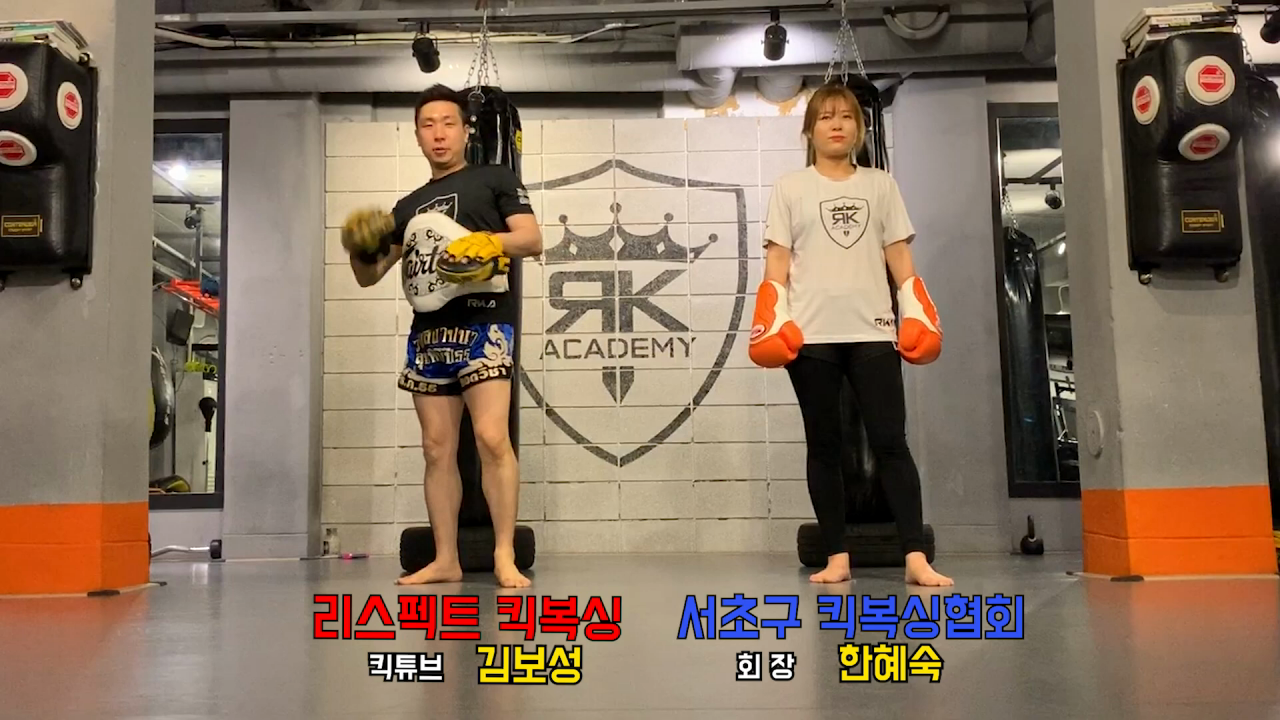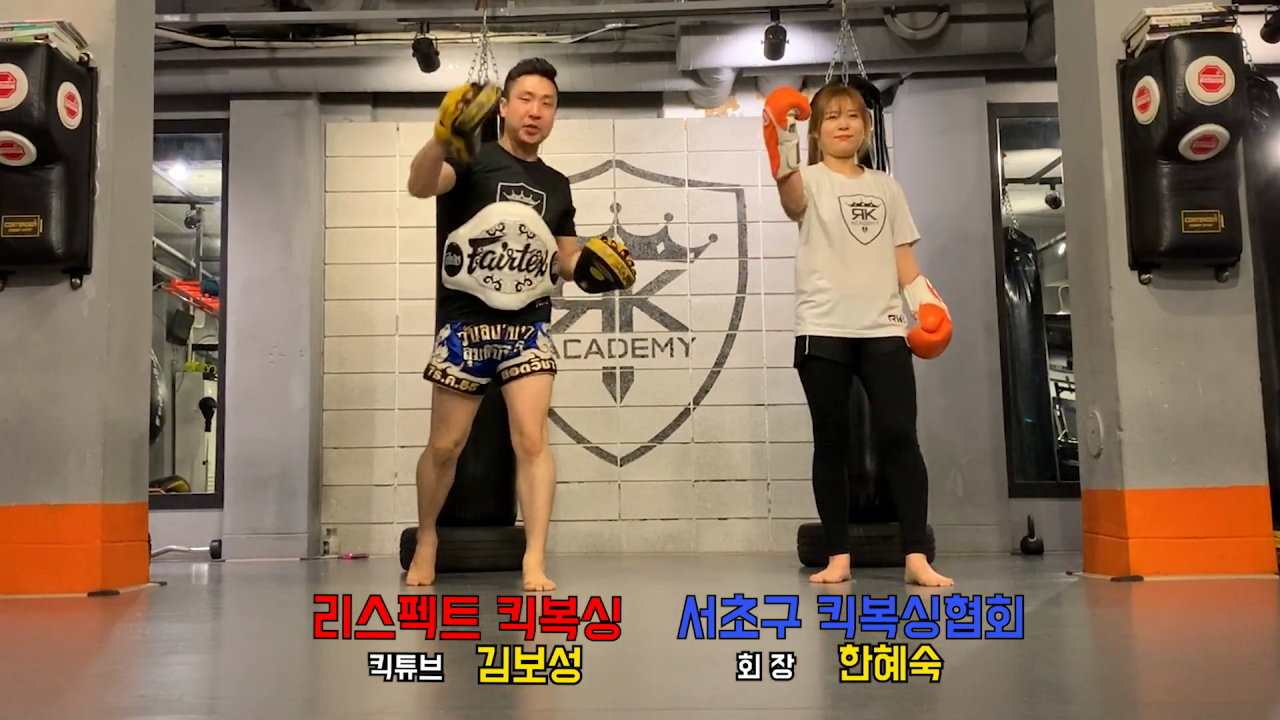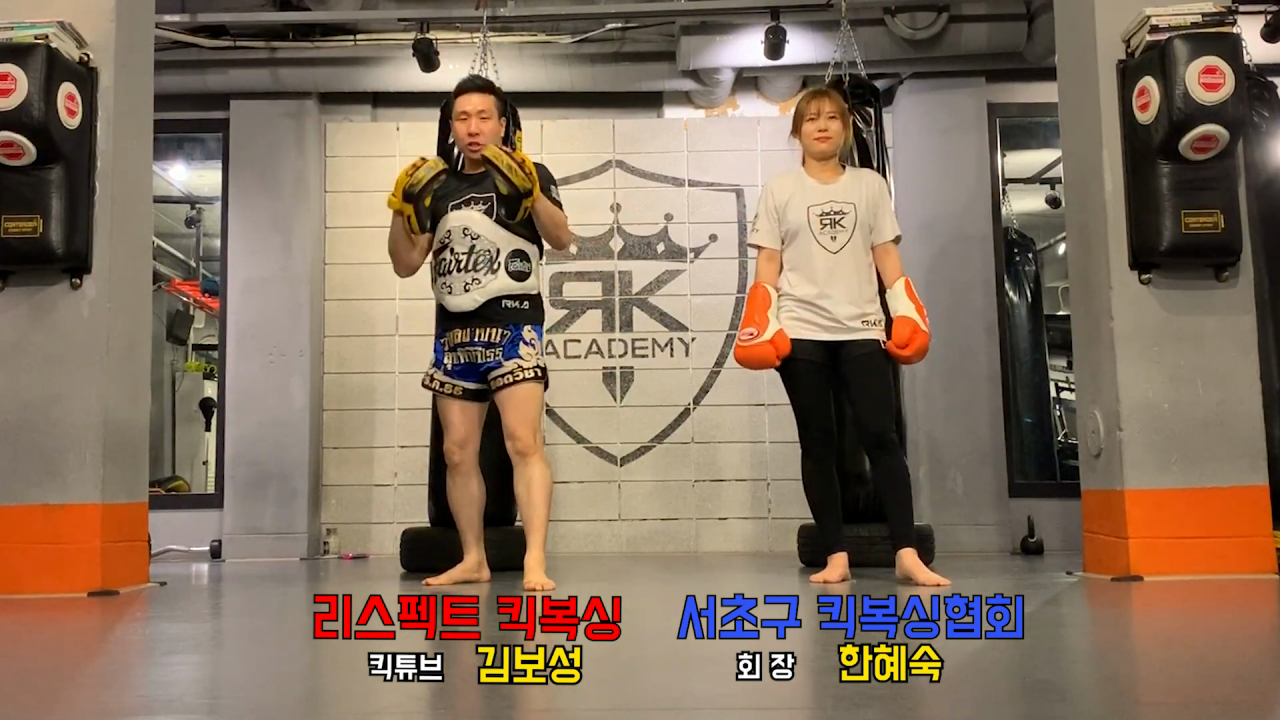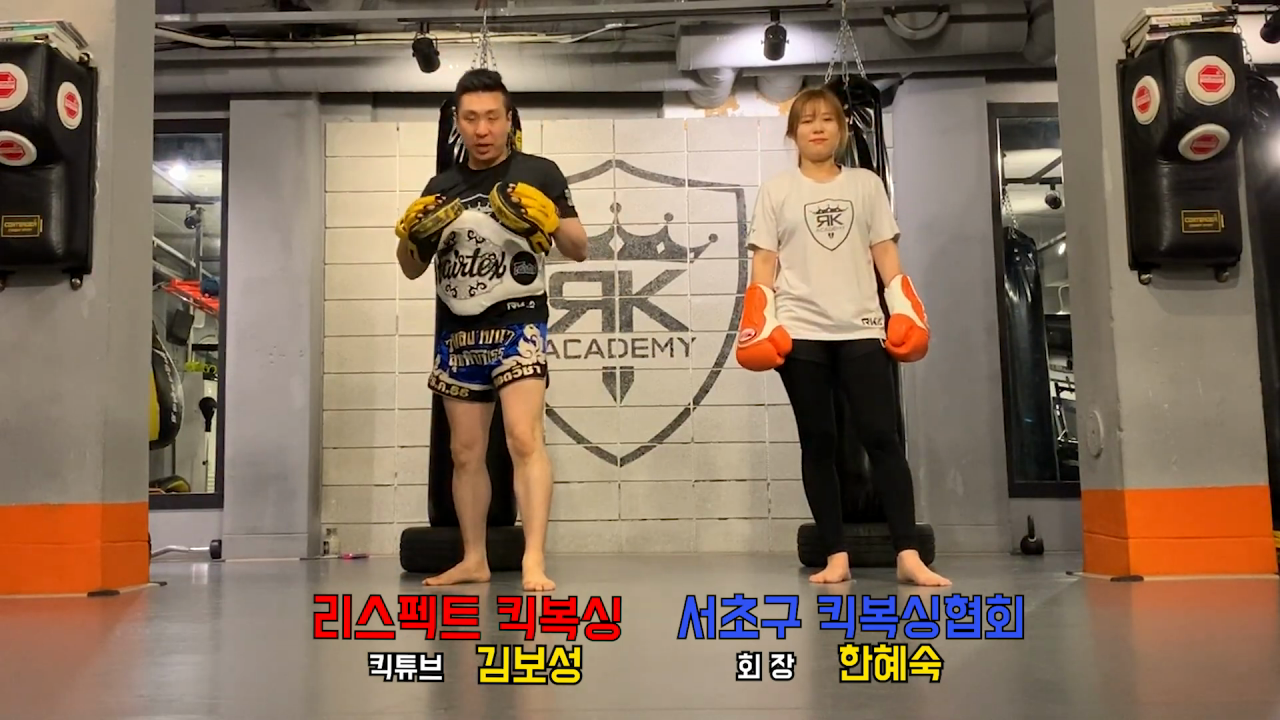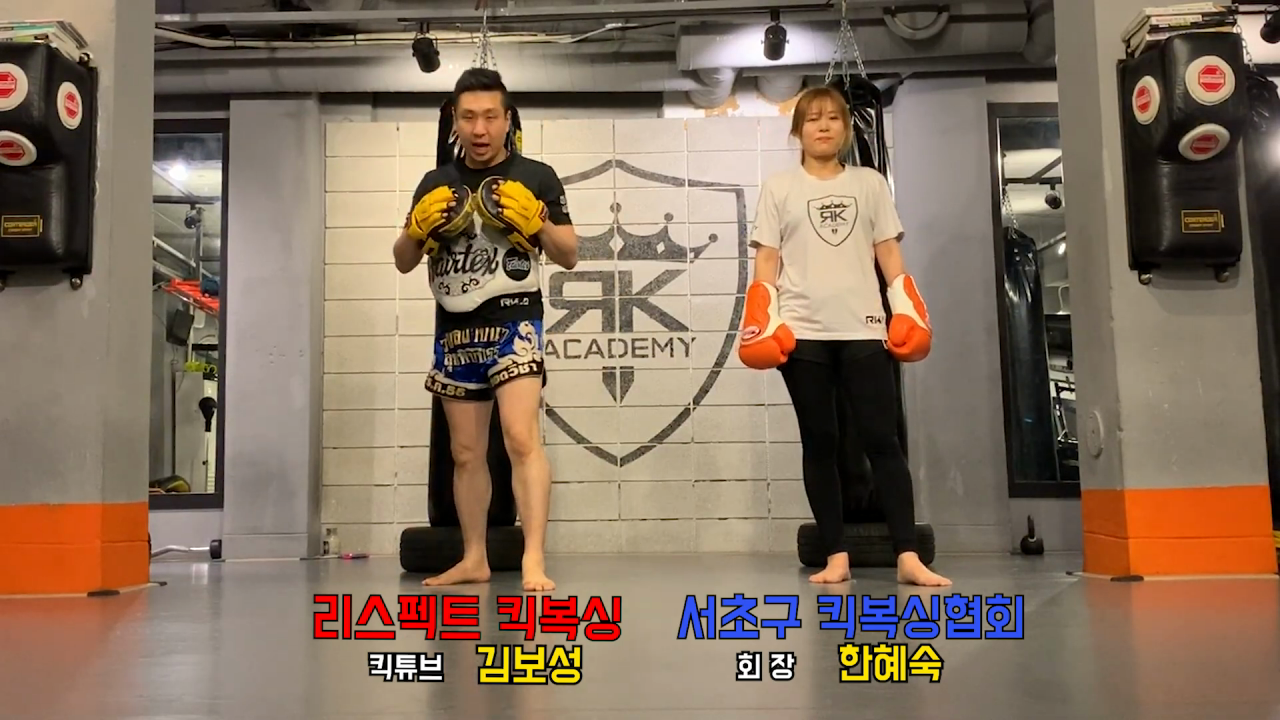
dt=1s
person 1, frame 1
left shoulder: (495, 178)
right shoulder: (410, 205)
left elbow: (532, 239)
right elbow: (368, 275)
left wrist: (489, 243)
right wrist: (360, 247)
left hip: (483, 323)
right hip: (428, 333)
left knee: (492, 439)
right knee: (437, 449)
left ankle: (505, 555)
right ankle: (446, 559)
person 1, frame 2
left shoulder: (557, 185)
right shoulder: (473, 157)
left elbow: (565, 259)
right elbow: (420, 185)
left wrist: (599, 265)
right wrist: (444, 132)
left hip: (528, 326)
right hip: (465, 323)
left knee: (531, 439)
right knee: (445, 445)
left ankle: (534, 563)
right ankle: (426, 539)
person 1, frame 3
left shoulder: (528, 173)
right shoulder: (439, 191)
left elbow: (562, 240)
right elbow: (405, 265)
left wrist: (531, 190)
right wrist: (402, 207)
left hip: (513, 326)
right hip: (455, 334)
left knee: (524, 442)
right knee: (457, 452)
left ankle: (535, 563)
right ankle: (473, 559)
person 1, frame 4
left shoulder: (538, 172)
right shoulder: (441, 187)
left elbow: (578, 249)
right elbow: (411, 269)
left wrist: (549, 221)
right wrist: (410, 234)
left hip: (517, 325)
right hip: (458, 333)
left knee: (524, 438)
right knee: (465, 452)
left ankle: (533, 562)
right ankle: (473, 559)
person 1, frame 5
left shoulder: (535, 176)
right shoulder: (437, 183)
left elbow: (569, 255)
right elbow: (403, 263)
left wrist: (535, 220)
right wrist: (418, 227)
left hip: (513, 323)
right hip: (454, 331)
left knee: (521, 437)
right knee: (465, 452)
left ankle: (534, 560)
right ankle: (475, 559)
person 2, frame 1
left shoulder: (880, 185)
right shoulder: (790, 188)
left elbow: (898, 255)
right elbow: (778, 260)
left wrist: (918, 312)
right wrist: (772, 318)
left hip: (872, 331)
right hip: (810, 336)
left knee: (890, 441)
right knee: (824, 445)
left ankle: (915, 557)
right ankle: (837, 557)
person 2, frame 2
left shoulder: (886, 186)
right shoulder: (809, 179)
left elbow: (902, 256)
right elbow: (794, 202)
left wrist: (928, 305)
right wrist: (784, 143)
left hip: (884, 328)
right hip: (823, 329)
left knee: (899, 437)
right knee: (831, 443)
left ankle: (917, 556)
right ankle: (838, 556)
person 2, frame 3
left shoulder: (870, 184)
right shoulder: (780, 190)
left elbow: (886, 254)
right elbow: (768, 263)
left wrist: (906, 312)
right wrist: (761, 322)
left hip: (861, 330)
right hip: (801, 332)
left knee: (881, 437)
right knee: (818, 443)
left ankle: (907, 554)
right ankle: (836, 556)
person 2, frame 4
left shoulder: (866, 184)
right shoulder: (776, 191)
left elbow: (885, 252)
right elbow: (764, 262)
left wrist: (904, 311)
right wrist: (761, 321)
left hip: (860, 329)
right hip: (800, 333)
left knee: (882, 436)
right knee: (818, 443)
left ankle: (908, 555)
right ankle: (836, 556)
person 2, frame 5
left shoulder: (870, 183)
right shoulder: (779, 188)
left elbow: (889, 252)
right elbow: (767, 259)
left wrist: (907, 310)
right wrist: (764, 318)
left hip: (864, 330)
right hip: (803, 333)
left knee: (882, 439)
right knee: (820, 443)
left ankle: (908, 556)
right ankle: (836, 555)
